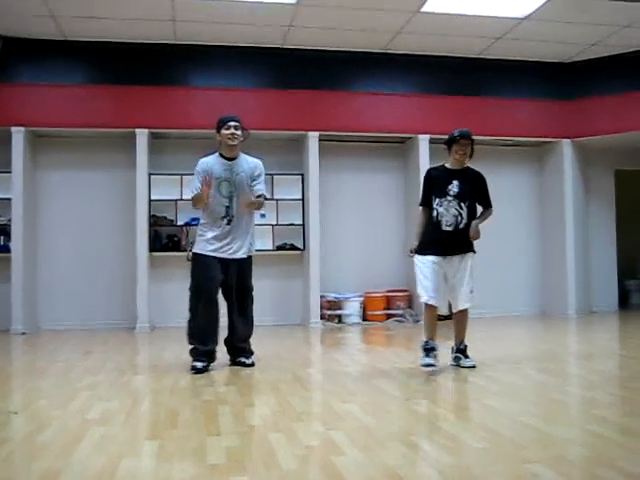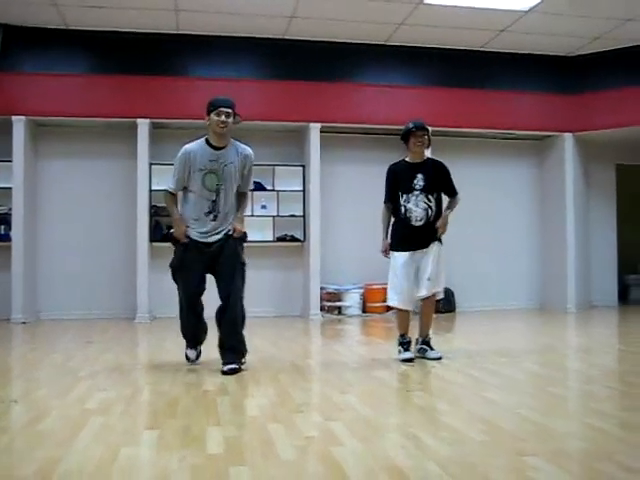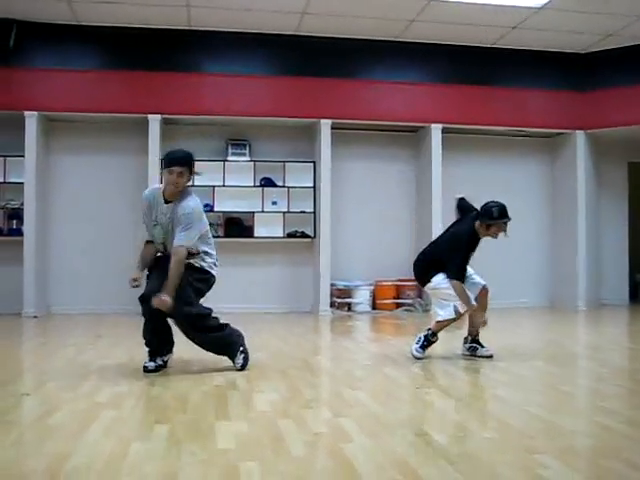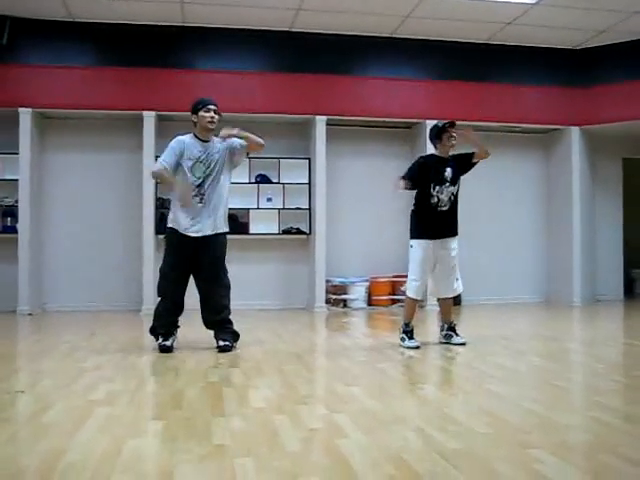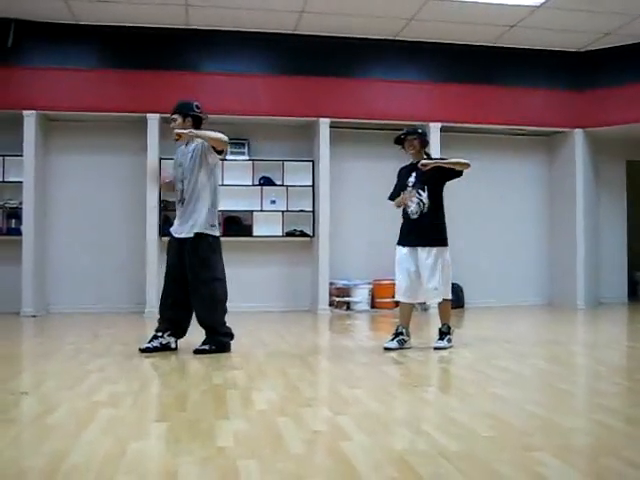
dt=1s
person 1, frame 1
left shoulder: (254, 165)
right shoulder: (205, 164)
left elbow: (259, 202)
right elbow: (197, 203)
left wrist: (251, 201)
right wrist: (204, 193)
left hip: (241, 247)
right hip: (208, 246)
left knee: (241, 302)
right knee: (204, 299)
left ankle: (240, 350)
right ankle: (203, 354)
person 1, frame 2
left shoulder: (244, 155)
right shoulder: (189, 152)
right elbow: (172, 192)
left wrist: (240, 218)
right wrist: (177, 220)
left hip: (227, 236)
right hip: (192, 236)
left knee: (232, 296)
right knee: (189, 291)
left ankle: (233, 355)
right ankle: (194, 341)
person 1, frame 3
left shoulder: (190, 208)
right shoulder: (150, 197)
left elbow: (180, 252)
right elbow: (150, 241)
left wrist: (168, 292)
right wrist: (139, 271)
left hip: (196, 264)
right hip: (164, 260)
left knee: (180, 307)
right knee: (151, 300)
left ankle: (233, 343)
right ankle: (159, 352)
person 1, frame 4
left shoulder: (227, 147)
right shoulder: (180, 144)
left elbow: (259, 145)
right elbow: (158, 171)
left wrist: (237, 133)
right wrist: (176, 185)
left hip: (213, 229)
right hip: (181, 228)
left knee: (215, 284)
right knee: (172, 283)
left ankle: (224, 332)
right ankle: (164, 332)
person 1, frame 5
left shoulder: (203, 145)
right shoulder: (182, 150)
left elbow: (222, 140)
right elbow: (171, 186)
left wrist: (191, 134)
right wrist: (162, 179)
left hip: (202, 230)
right hip: (180, 229)
left knee: (206, 285)
right knee: (174, 285)
left ankle: (219, 337)
right ankle: (168, 334)
person 2, frame 1
left shoulder: (476, 178)
right shoulder: (432, 175)
left elbow: (488, 209)
right elbow: (425, 210)
left wrist: (476, 222)
right wrist: (418, 240)
left hip: (461, 249)
right hip: (431, 248)
left knee: (462, 302)
right knee: (430, 298)
left ankle: (459, 350)
right ankle: (430, 348)
person 2, frame 2
left shoulder: (438, 168)
right shoulder: (395, 170)
left elbow: (454, 196)
right elbow: (388, 206)
left wrist: (446, 215)
right wrist: (385, 237)
left hip: (430, 240)
right hip: (402, 242)
left knee: (428, 293)
right knee: (401, 296)
left ankle: (423, 342)
right ankle: (404, 342)
person 2, frame 3
left shoulder: (473, 216)
right shoulder: (462, 239)
left elbow: (460, 201)
right elbow: (456, 282)
right wrist: (476, 312)
right hip: (429, 270)
left knee: (482, 290)
right knee: (460, 306)
left ankle: (471, 342)
right ankle: (426, 338)
person 2, frame 4
left shoulder: (457, 162)
right shoulder: (425, 162)
left elbow: (484, 154)
right elbow: (405, 183)
left wrist: (471, 138)
right wrist: (403, 184)
left hip: (448, 234)
right hip: (423, 235)
left knee: (448, 284)
right knee: (416, 284)
left ankle: (447, 329)
right ankle: (406, 331)
person 2, frame 5
left shoulder: (435, 166)
right shoulder: (403, 171)
left elbow: (465, 165)
right elbow: (396, 202)
left wrist: (435, 162)
right wrist: (404, 199)
left hip: (433, 238)
right hip: (407, 238)
left knee: (439, 287)
right knee: (406, 288)
left ankle: (445, 332)
right ankle: (402, 334)
